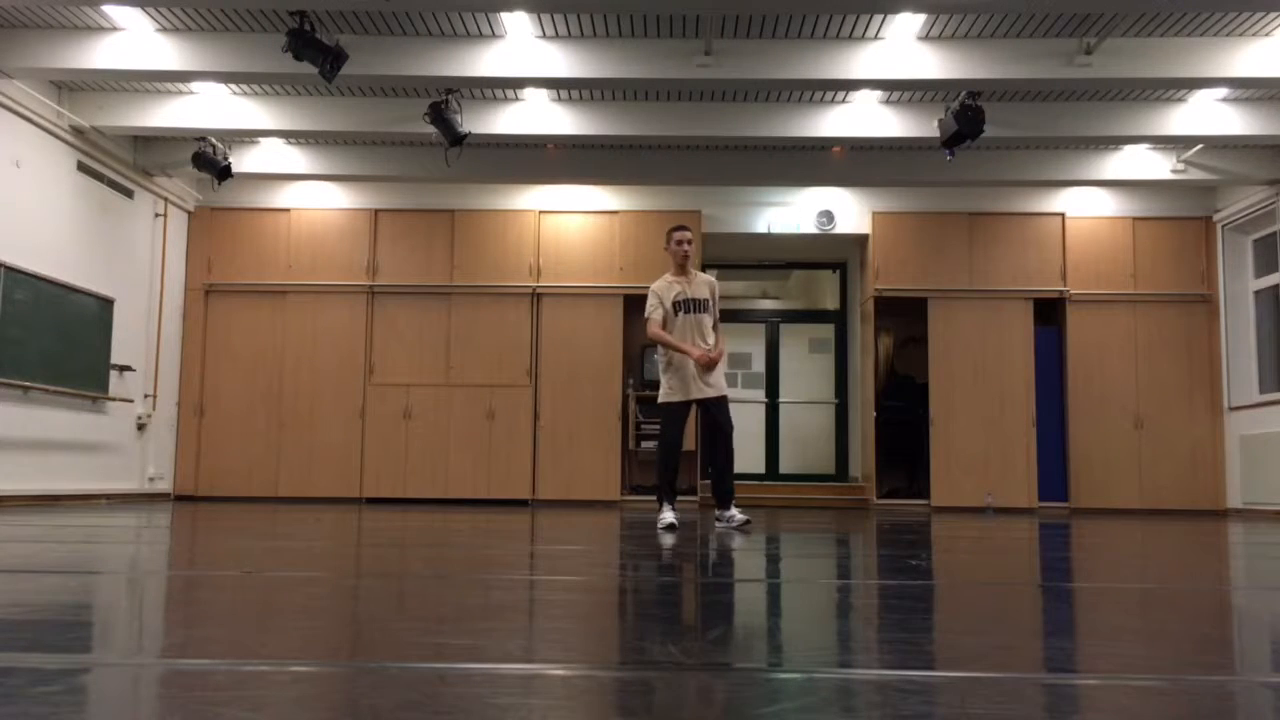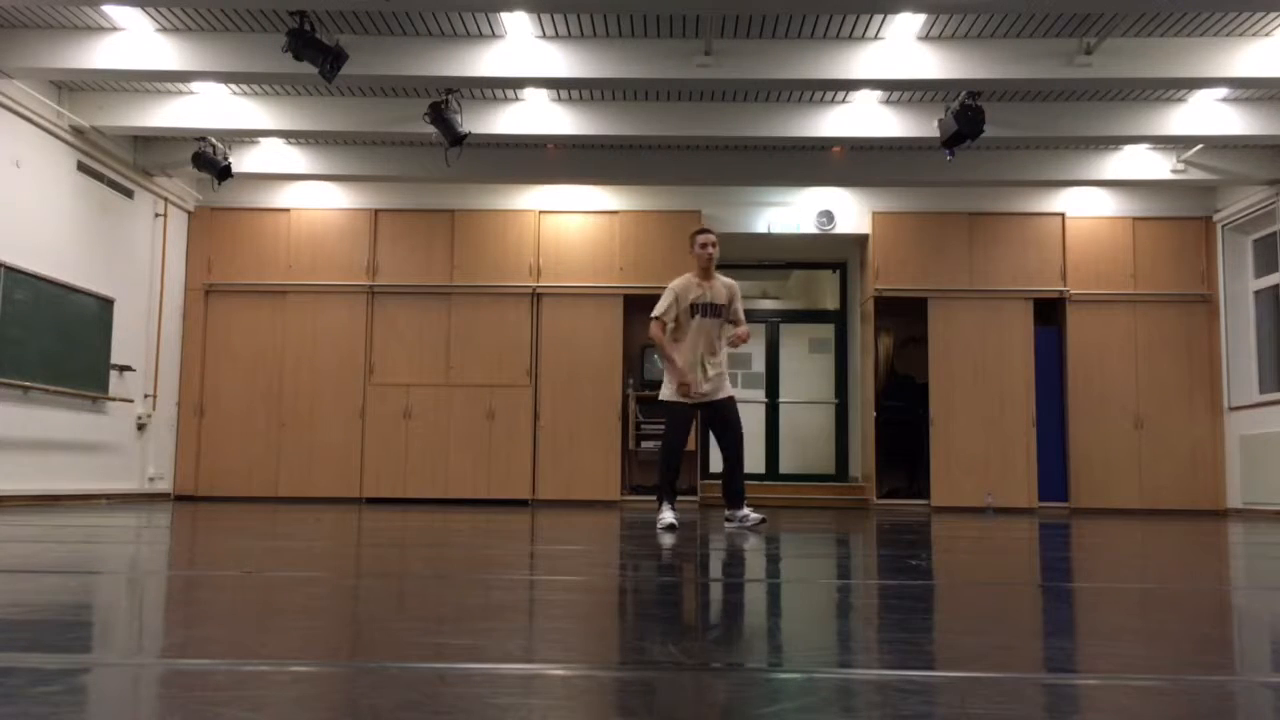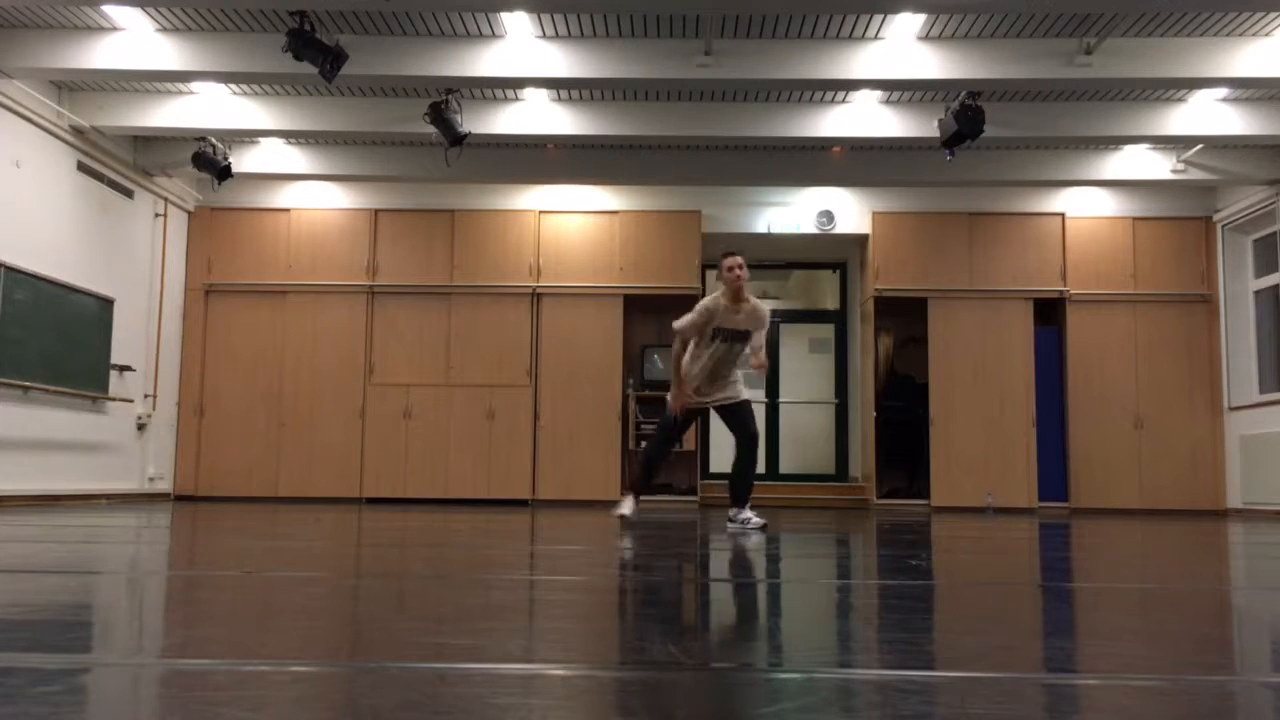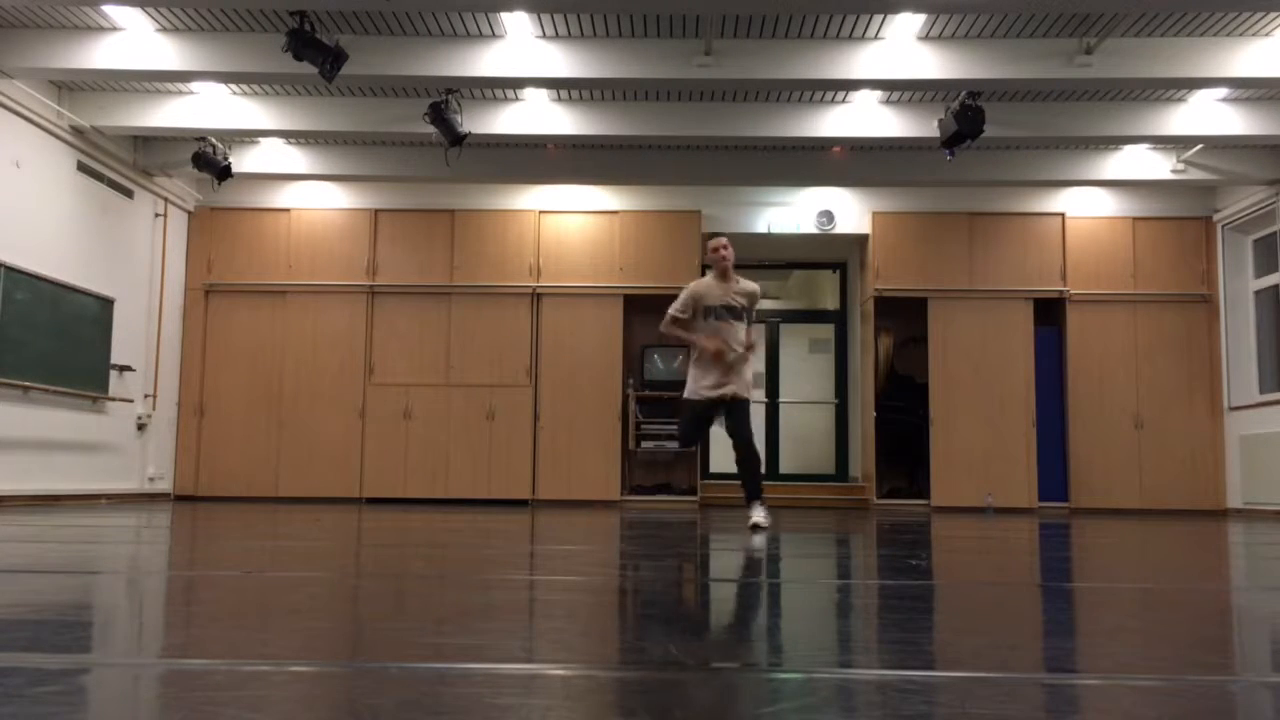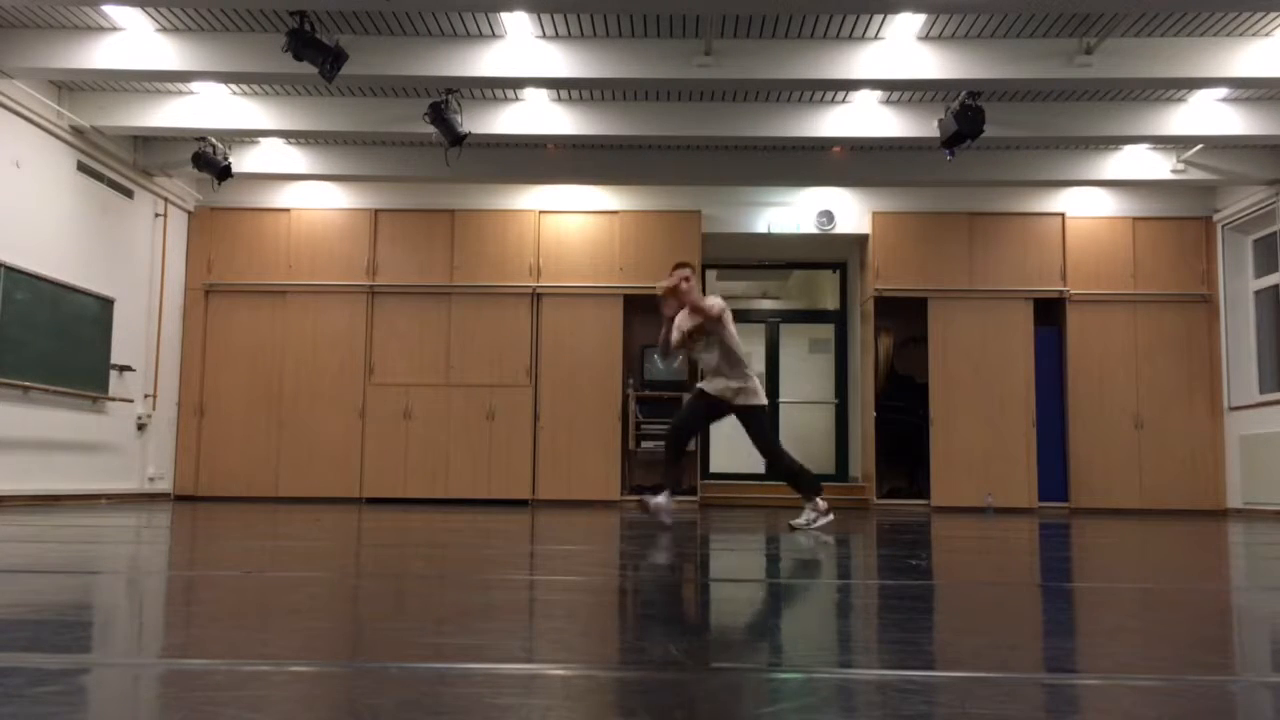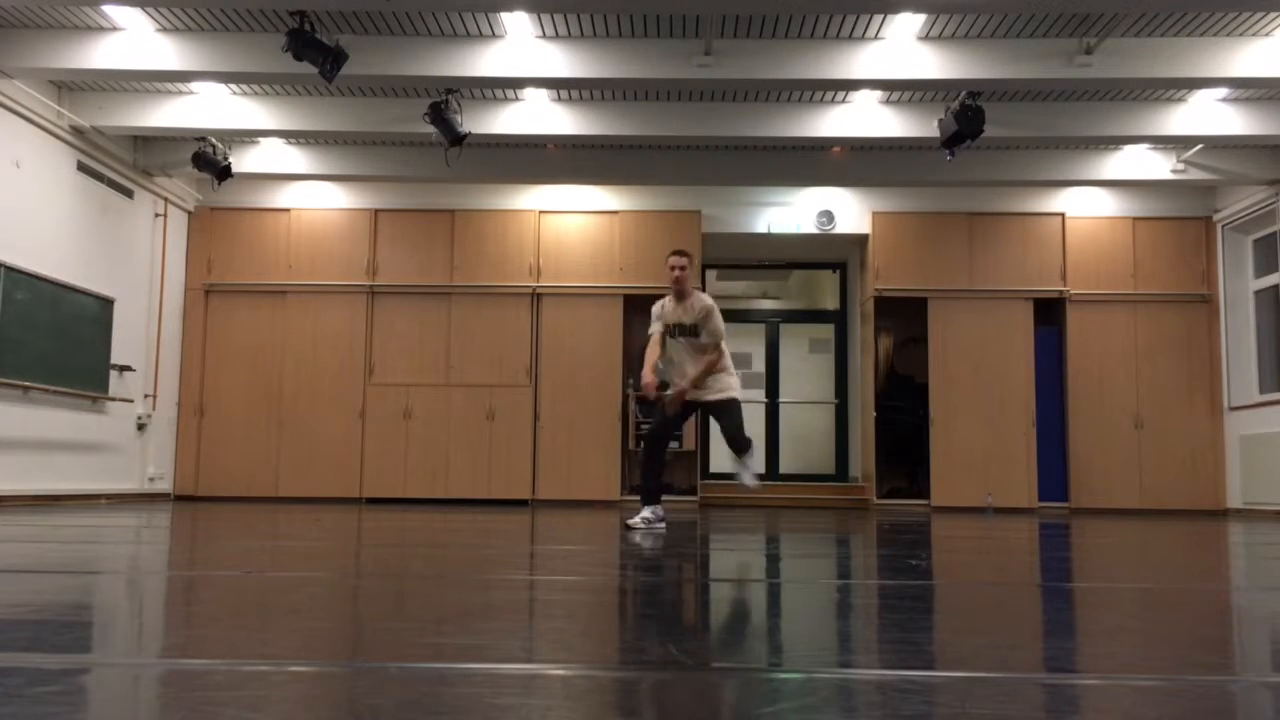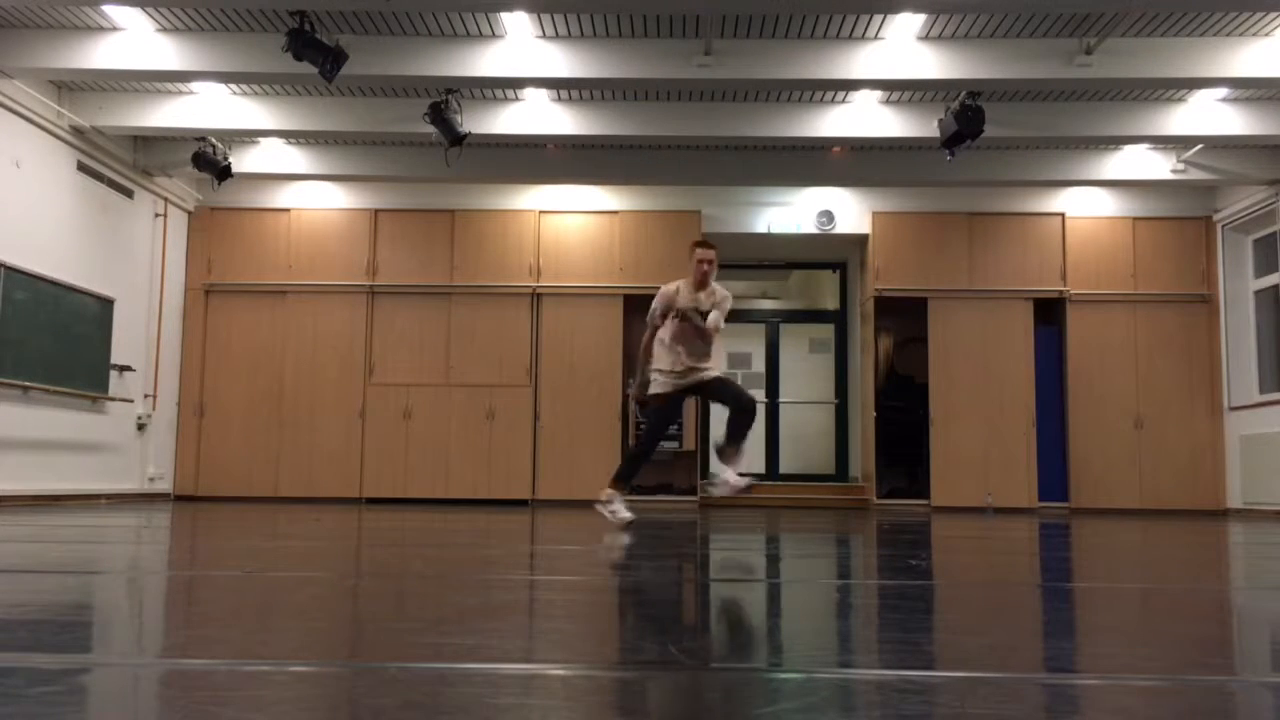
dt=0.2s
person 1, frame 1
left shoulder: (709, 284)
right shoulder: (660, 288)
right elbow: (653, 331)
left wrist: (719, 350)
right wrist: (690, 351)
left hip: (710, 378)
right hip: (675, 380)
left knee: (722, 438)
right knee: (670, 443)
left ankle: (725, 508)
right ankle: (667, 507)
person 1, frame 2
left shoulder: (730, 288)
right shoulder: (679, 287)
left elbow: (739, 325)
right elbow: (655, 330)
left wrist: (742, 333)
right wrist: (678, 369)
left hip: (716, 380)
right hip: (681, 381)
left knee: (733, 439)
right knee: (674, 443)
left ankle: (735, 508)
right ankle: (666, 507)
person 1, frame 3
left shoulder: (760, 312)
right shoulder: (709, 306)
left elbow: (757, 350)
right elbow: (680, 342)
left wrist: (760, 360)
right wrist: (678, 388)
left hip: (729, 388)
right hip: (692, 387)
left knee: (749, 439)
right knee: (662, 443)
left ankle: (739, 510)
right ankle: (632, 498)
person 1, frame 4
left shoulder: (751, 290)
right shoulder: (697, 289)
right elbow: (667, 327)
left wrist: (751, 340)
right wrist: (701, 342)
left hip: (737, 379)
right hip: (703, 377)
left knee: (742, 439)
right knee: (688, 439)
left ankle: (755, 505)
person 1, frame 5
left shoulder: (713, 304)
right shoulder: (682, 318)
left elbow: (712, 313)
right elbow: (665, 351)
left wrist: (683, 297)
right wrist: (668, 316)
left hip: (743, 388)
right hip: (713, 387)
left knee: (770, 451)
right knee: (677, 433)
left ankle: (816, 503)
right ankle: (666, 497)
person 1, frame 6
left shoulder: (705, 304)
right shoulder: (659, 308)
left elbow: (715, 354)
right elbow: (654, 344)
left wrist: (687, 386)
right wrist: (647, 372)
left hip: (717, 384)
right hip: (680, 387)
left knee: (735, 438)
right knee: (654, 441)
left ankle: (742, 455)
right ankle: (651, 509)
person 1, frame 7
left shoulder: (722, 297)
right shoulder: (669, 293)
left elbow: (709, 335)
right elbow: (649, 334)
left wrist: (689, 316)
right wrist: (640, 378)
left hip: (704, 371)
right hip: (666, 376)
left knee: (746, 405)
right knee: (650, 438)
left ankle: (728, 465)
right ankle: (613, 494)
